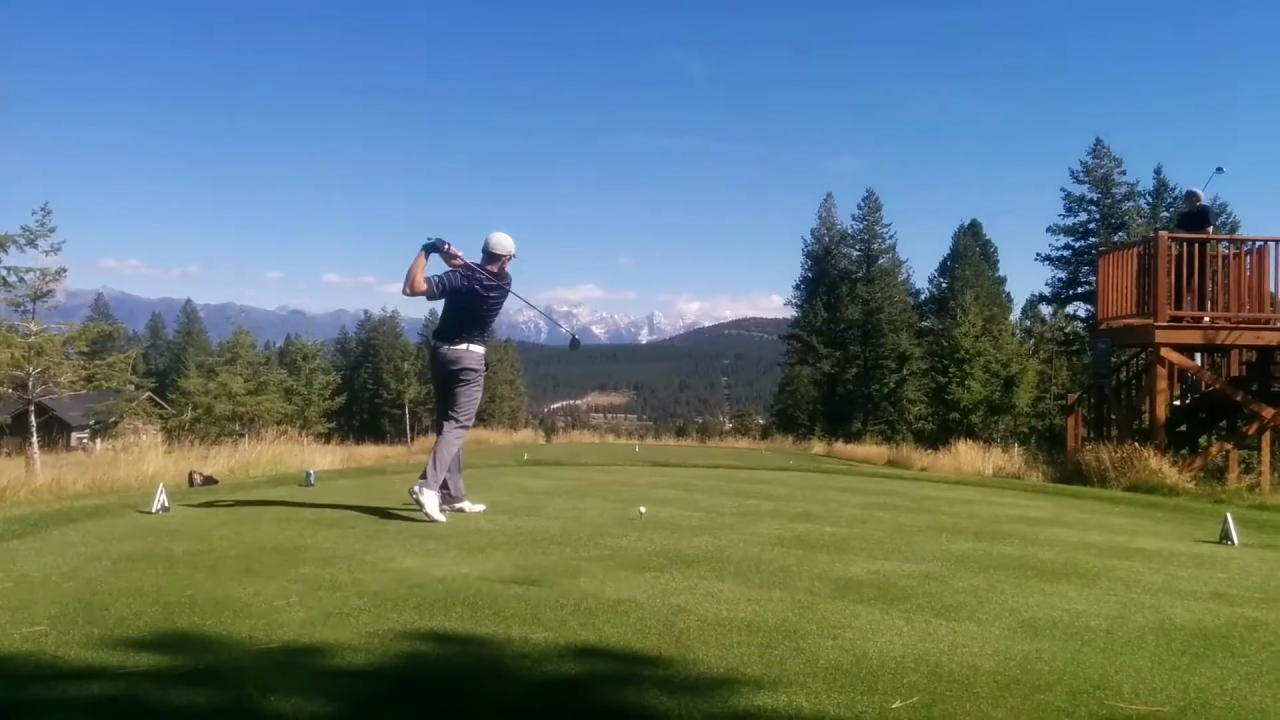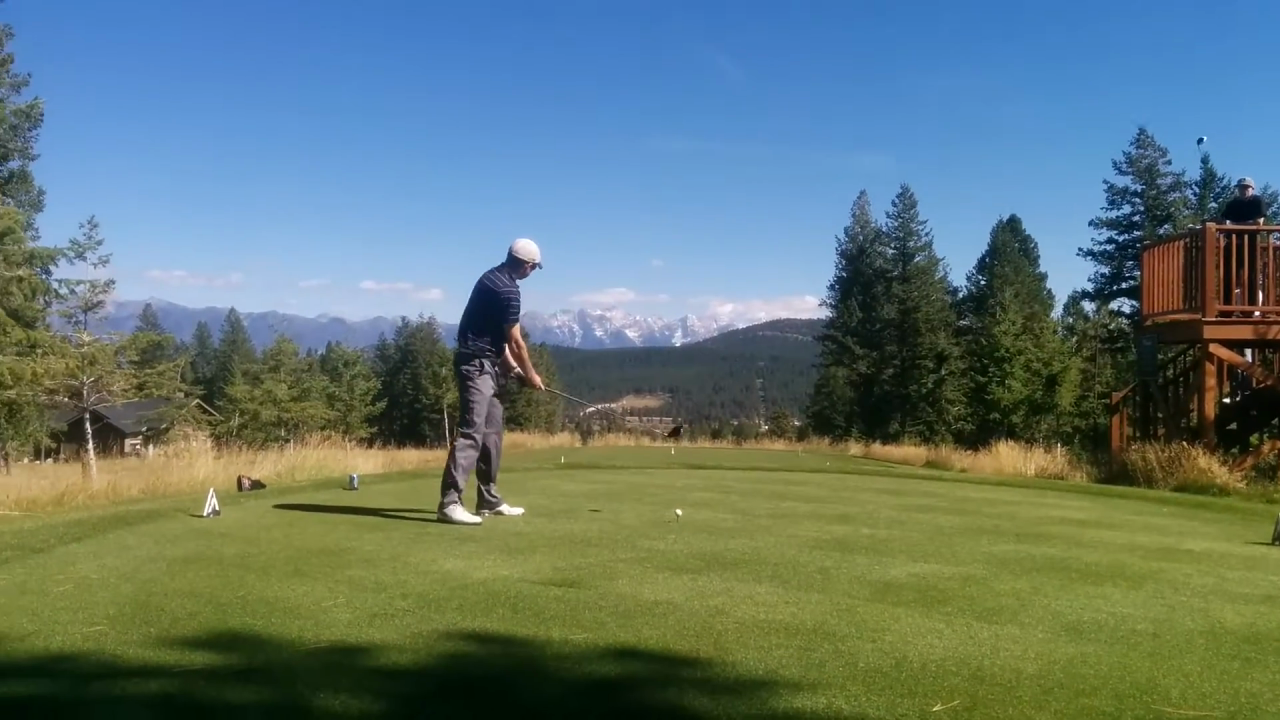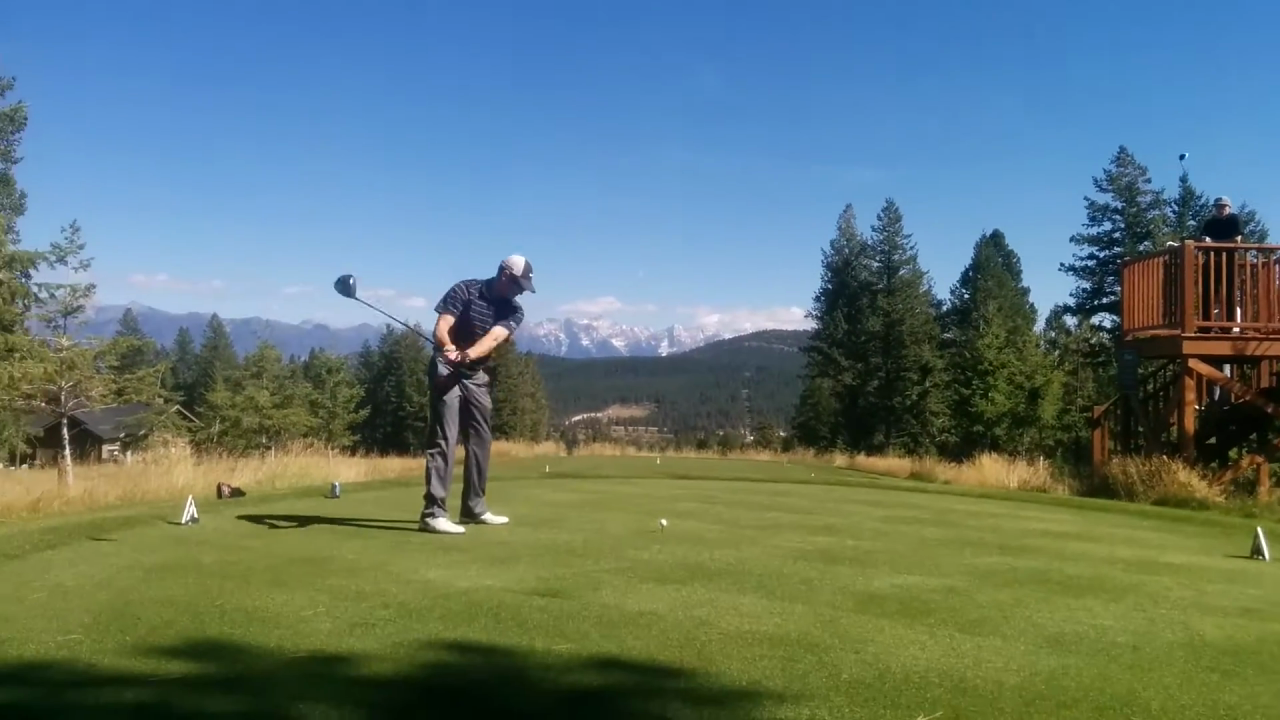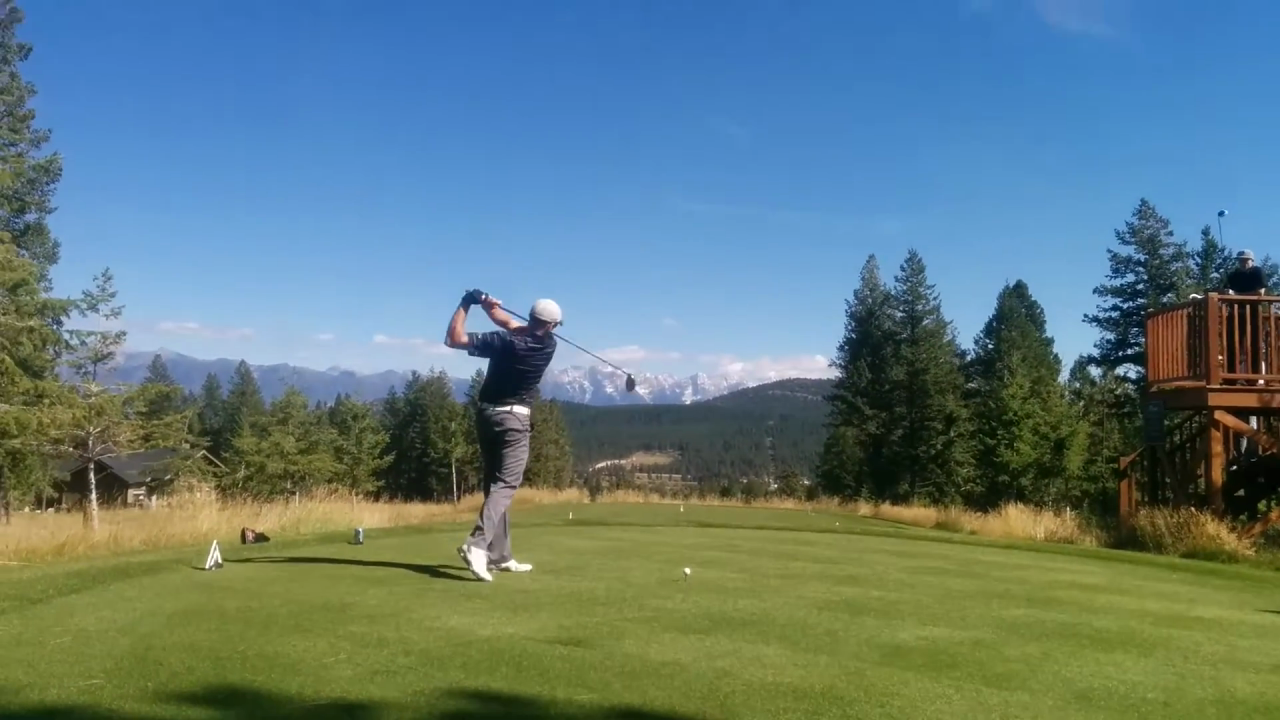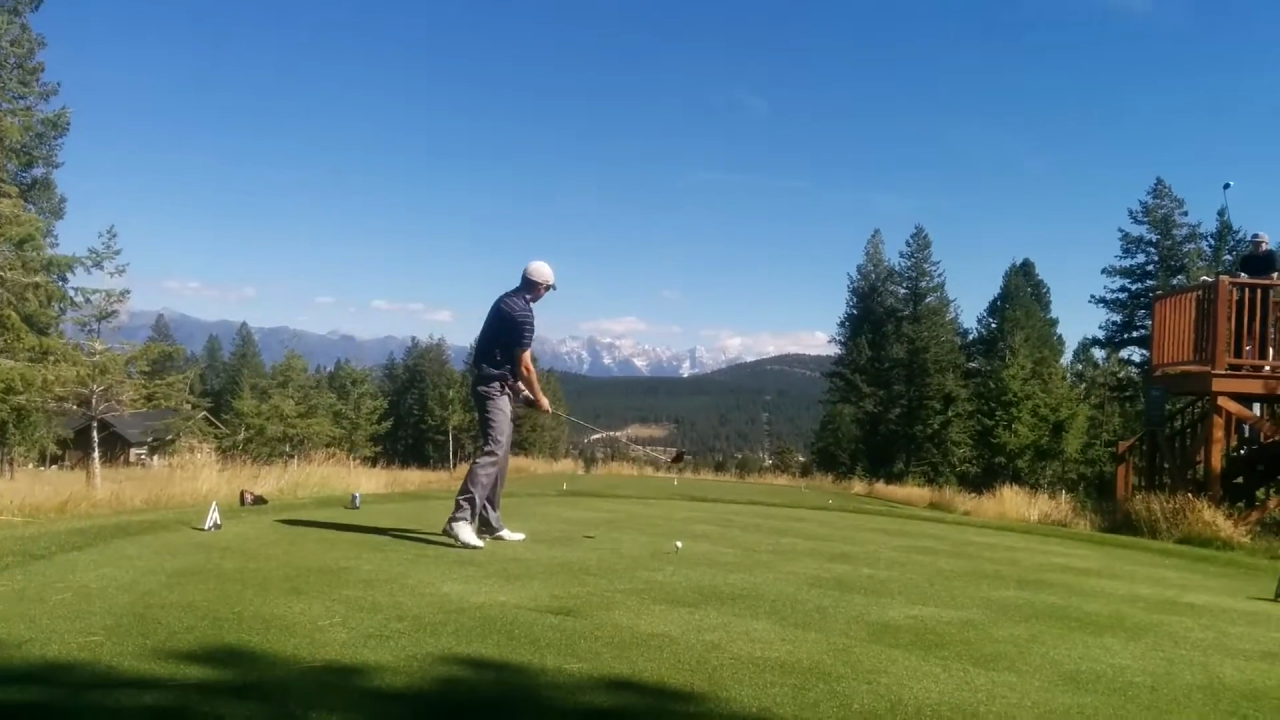
dt=1s
person 1, frame 1
left shoulder: (459, 280)
right shoulder: (504, 282)
left elbow: (411, 288)
left wrist: (426, 250)
right wrist: (443, 250)
left hip: (441, 355)
right hip: (469, 359)
left knee: (446, 424)
right knee: (457, 426)
left ankle: (453, 496)
right ankle: (428, 486)
person 1, frame 2
left shoulder: (491, 278)
right shoulder: (508, 291)
right elbow: (515, 340)
left wrist: (512, 365)
right wrist: (531, 374)
left hip: (481, 361)
right hip: (477, 364)
left knee: (492, 431)
right knee: (471, 431)
left ankle: (489, 500)
right ankle: (450, 502)
person 1, frame 3
left shoulder: (513, 310)
right shoulder: (464, 290)
left elbow: (491, 340)
right elbow: (441, 328)
left wrist: (465, 355)
right wrist: (448, 348)
left hip: (474, 374)
right hip: (447, 370)
left knee: (480, 441)
right knee: (444, 440)
left ankle: (473, 508)
right ankle: (433, 513)
person 1, frame 4
left shoulder: (503, 342)
right shoulder: (549, 346)
left elbow: (453, 339)
right elbow: (512, 325)
left wrist: (466, 303)
right wrist: (490, 304)
left hip: (486, 416)
right hip: (514, 420)
left knee: (494, 484)
right knee: (505, 486)
left ankle: (498, 556)
right ankle: (477, 544)
person 1, frame 5
left shoulder: (505, 301)
right shoulder: (522, 313)
right elbow: (524, 365)
left wrist: (521, 390)
right wrist: (539, 397)
left hip: (492, 383)
right hip: (495, 386)
left knee: (499, 454)
right knee: (493, 452)
left ankle: (490, 524)
right ankle: (460, 519)
